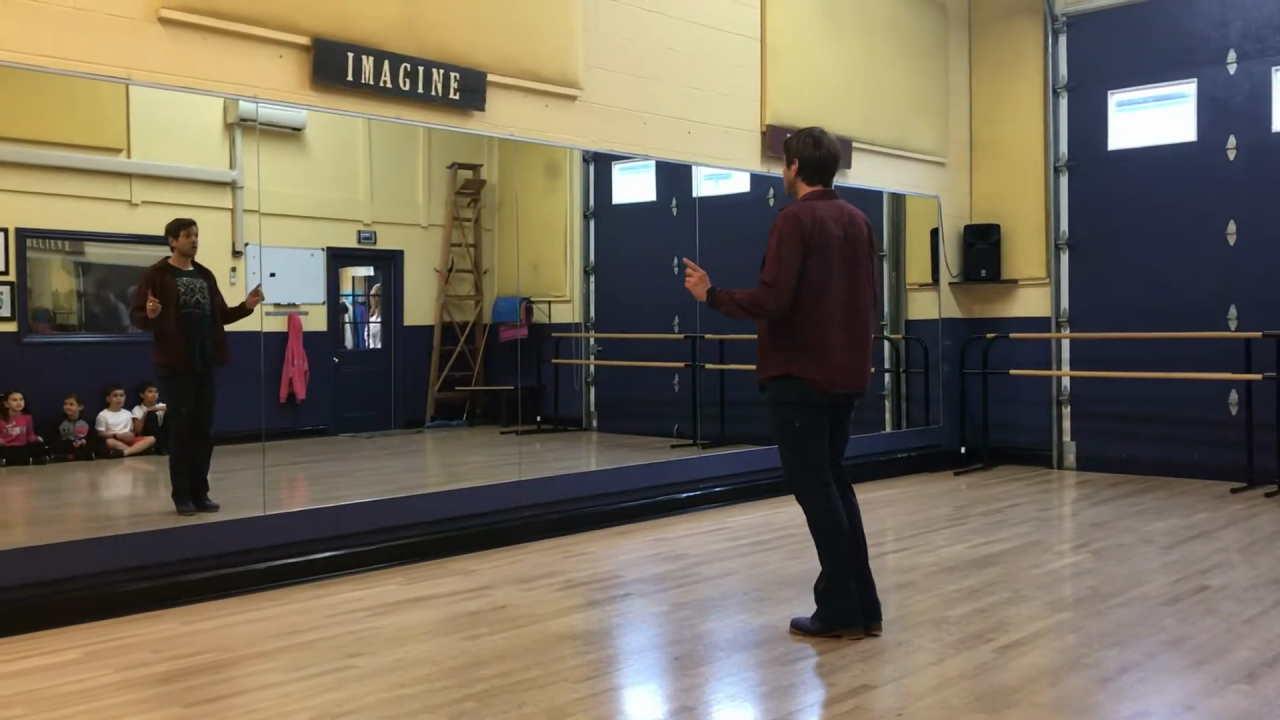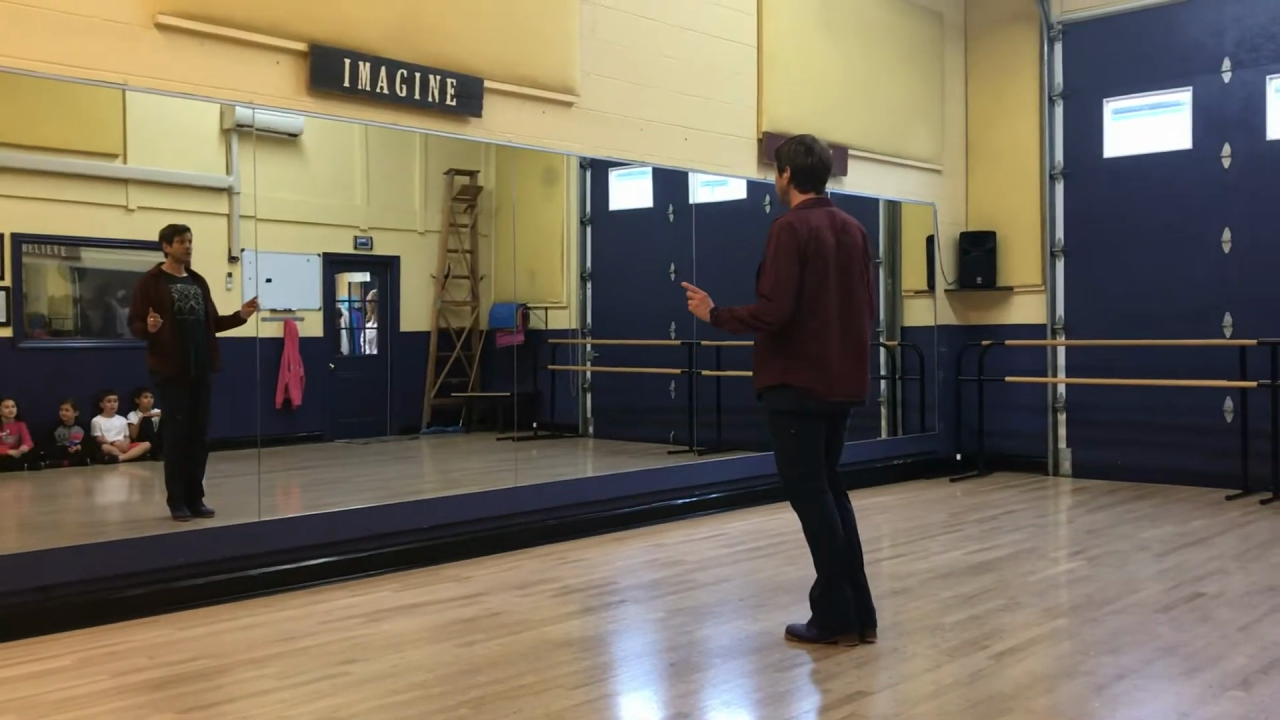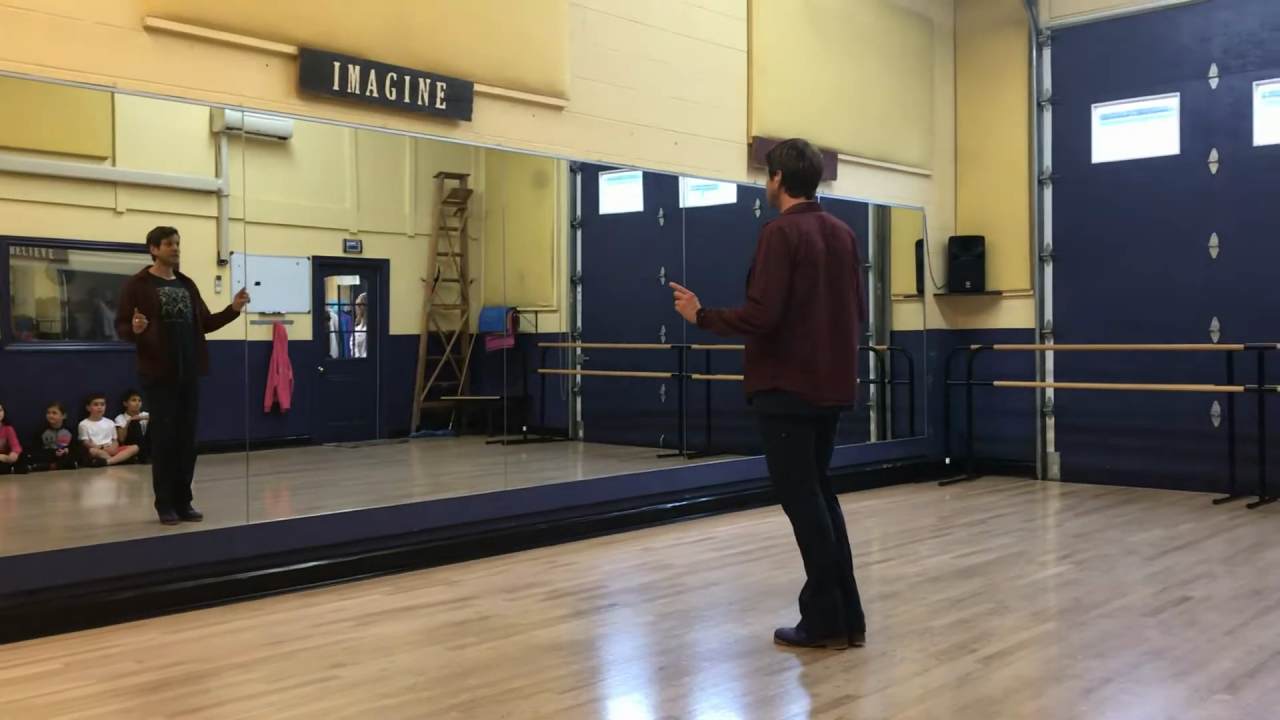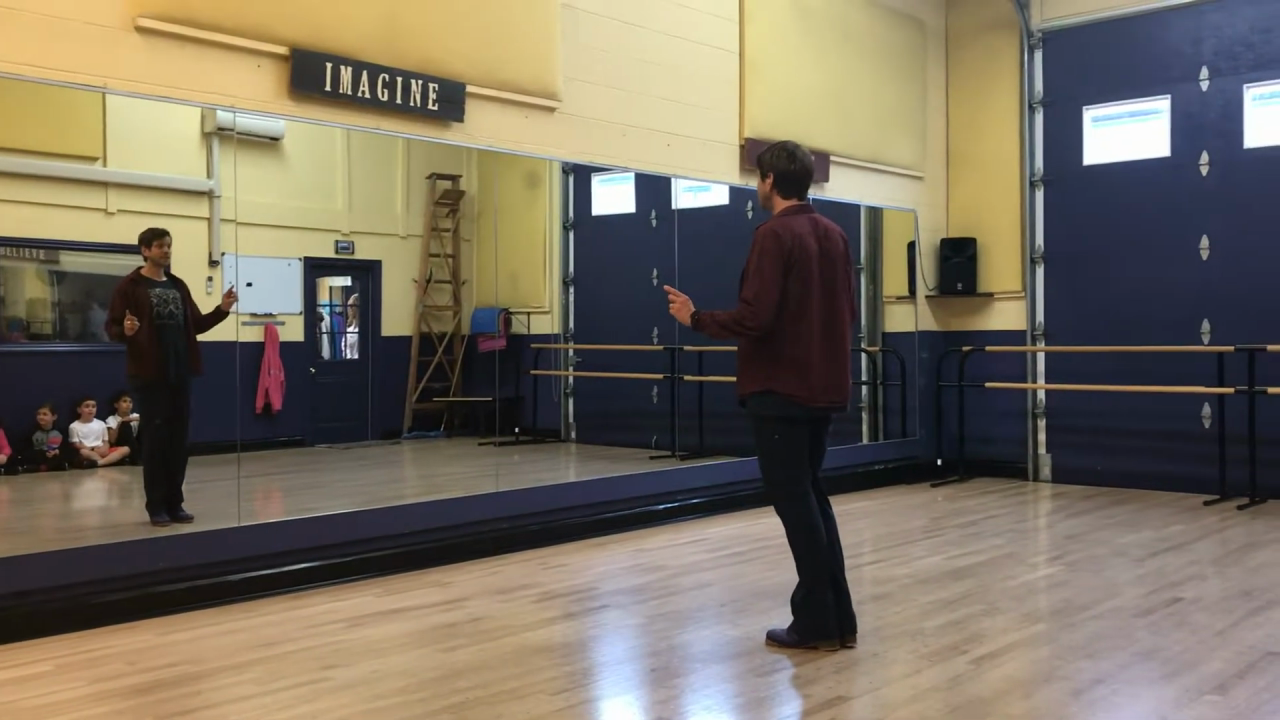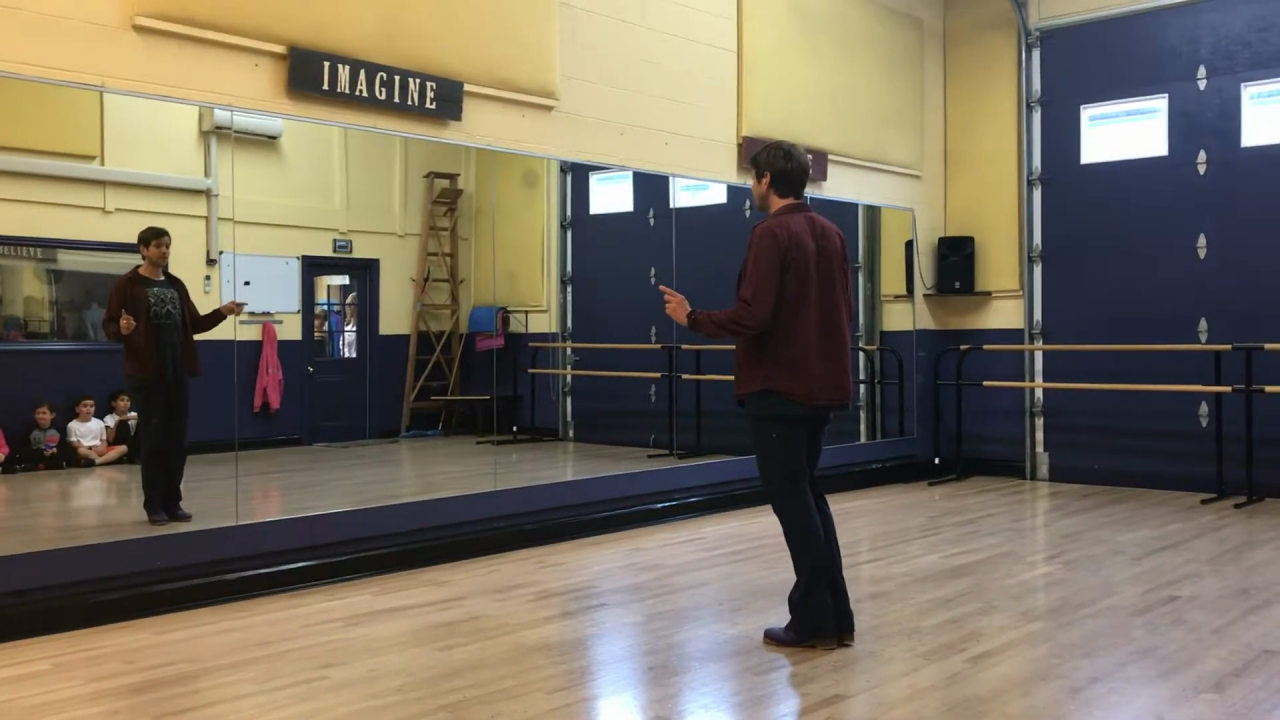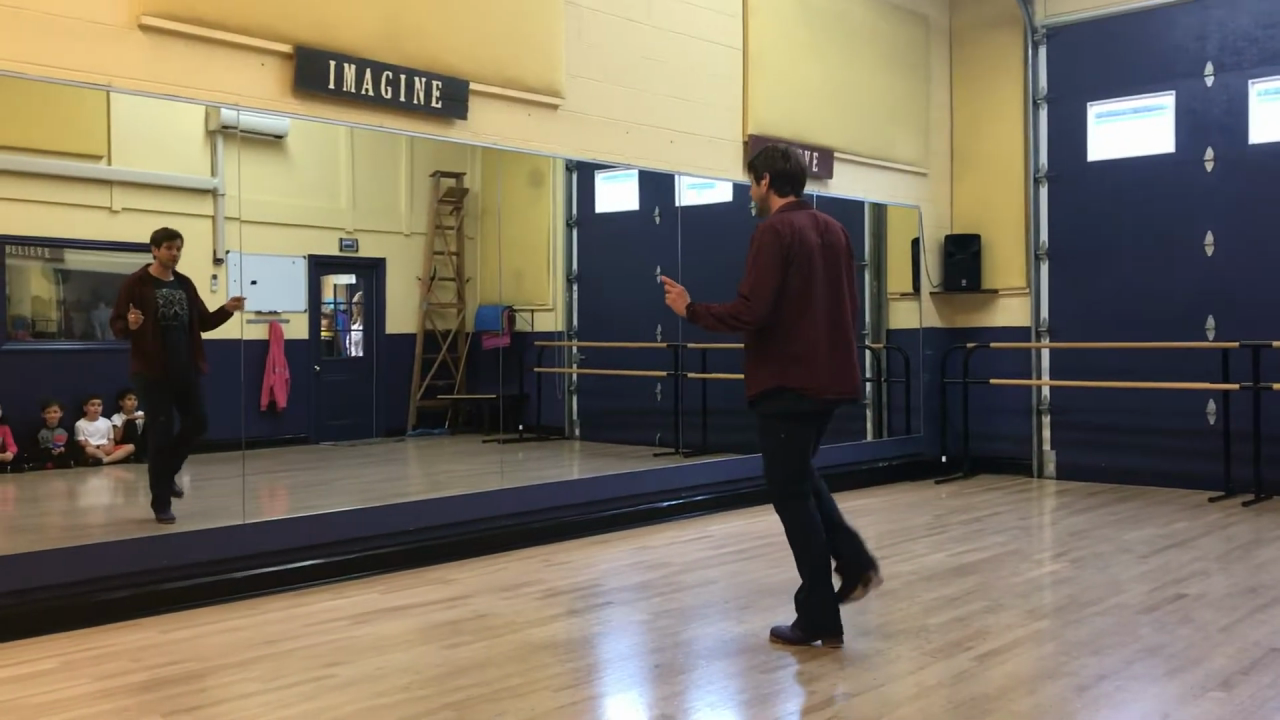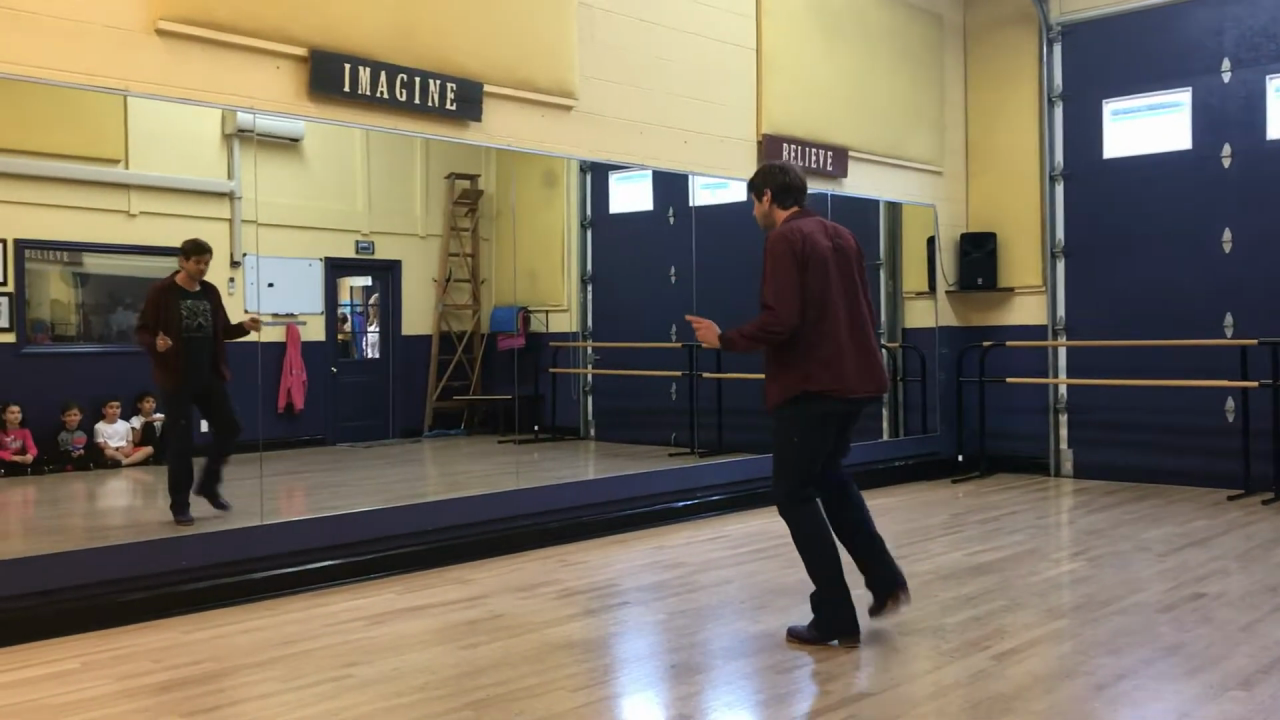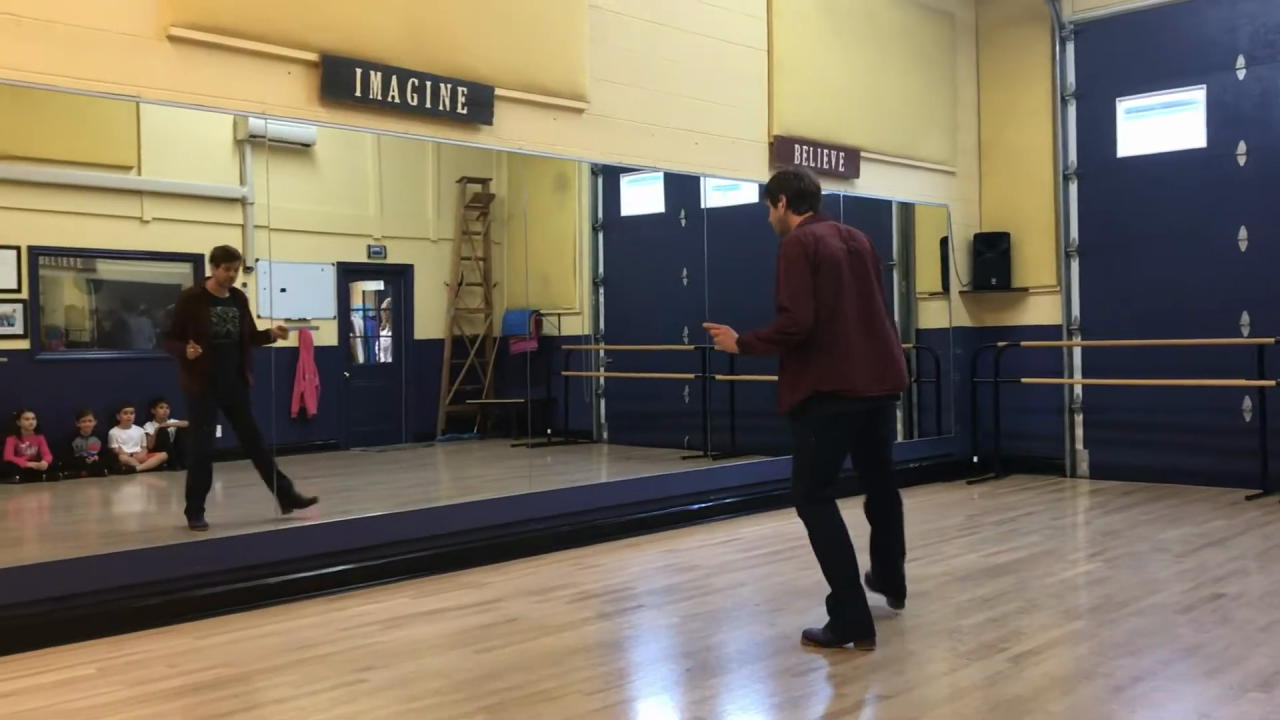
dt=0.3s
person 1, frame 1
left shoulder: (796, 219)
right shoulder: (858, 222)
left elbow: (772, 299)
left wrist: (711, 294)
left hip: (799, 375)
right hip: (845, 374)
left knee: (814, 488)
right knee: (833, 483)
left ankle: (839, 610)
right ankle: (862, 606)
person 1, frame 2
left shoulder: (791, 228)
right shoulder: (853, 229)
left elbow: (773, 311)
right elbow: (865, 308)
left wrist: (714, 315)
left hip: (796, 384)
right hip: (840, 382)
left knee: (809, 495)
right knee: (829, 489)
left ankle: (835, 617)
right ankle: (857, 613)
person 1, frame 3
left shoulder: (781, 232)
right shoulder: (842, 234)
left elbow: (761, 315)
right elbow: (855, 310)
left wrist: (701, 315)
left hip: (786, 389)
right hip: (831, 387)
left knee: (801, 499)
right knee: (819, 494)
left ankle: (824, 620)
right ankle: (846, 616)
person 1, frame 4
left shoulder: (774, 235)
right shoulder: (834, 236)
left elbow: (755, 317)
right elbow: (846, 312)
left wrist: (695, 318)
left hip: (780, 390)
right hip: (823, 387)
left knee: (793, 501)
right knee: (811, 496)
left ankle: (816, 623)
right ankle: (838, 618)
person 1, frame 5
left shoulder: (772, 234)
right shoulder: (831, 235)
left elbow: (753, 316)
right elbow: (844, 310)
left wrist: (691, 318)
left hip: (779, 388)
right hip: (823, 385)
left knee: (791, 501)
right knee: (807, 495)
left ankle: (814, 622)
right ankle: (835, 615)
person 1, frame 6
left shoulder: (774, 231)
right shoulder: (834, 230)
left elbow: (752, 311)
left wrist: (691, 310)
left hip: (788, 382)
right hip: (831, 377)
left knee: (791, 495)
right knee: (801, 480)
left ankle: (819, 619)
right ankle: (854, 562)
person 1, frame 7
left shoulder: (784, 240)
right shoulder: (842, 236)
left elbow: (779, 321)
left wrist: (723, 339)
left hip: (810, 385)
right hip: (859, 379)
left knee: (795, 496)
right knee: (829, 477)
left ankle: (835, 618)
right ankle: (884, 580)
person 1, frame 8
left shoulder: (798, 245)
right shoulder: (857, 240)
left elbow: (795, 323)
left wrist: (742, 343)
left hip: (828, 387)
right hip: (880, 380)
left knee: (814, 496)
right knee: (879, 482)
left ankle: (851, 619)
right ankle: (890, 583)
person 2, frame 1
left shoulder: (205, 275)
right shoulder: (157, 275)
left elbow: (220, 315)
right elbow: (137, 317)
left wrist: (247, 306)
right wrist: (150, 315)
left hip: (206, 363)
right hip: (175, 364)
left knee: (203, 429)
right knee: (181, 428)
left ankle: (200, 492)
right ankle: (182, 495)
person 2, frame 2
left shoulder: (198, 282)
right shoulder: (151, 282)
left elbow: (212, 323)
right elbow: (134, 324)
left wrist: (240, 316)
right wrist: (148, 328)
left hip: (201, 369)
right hip: (170, 371)
left knee: (198, 435)
right knee: (176, 434)
left ankle: (195, 498)
right ankle: (177, 501)
person 2, frame 3
left shoulder: (186, 284)
right shoulder: (139, 285)
left elbow: (205, 323)
right elbow: (121, 326)
left wrist: (233, 309)
right wrist: (134, 329)
left hip: (189, 372)
right hip: (158, 374)
left knee: (187, 438)
right knee: (164, 438)
left ankle: (183, 501)
right ankle: (165, 505)
person 2, frame 4
left shoulder: (178, 285)
right shoulder: (130, 286)
left elbow: (196, 324)
right elbow: (112, 327)
left wrist: (222, 309)
right wrist: (125, 331)
left hip: (180, 373)
right hip: (150, 375)
left knee: (179, 440)
right knee: (156, 439)
left ankle: (174, 503)
right ankle: (156, 506)
person 2, frame 5
left shoulder: (176, 285)
right shoulder: (128, 285)
left elbow: (194, 324)
right elbow: (109, 326)
left wrist: (222, 313)
right wrist: (122, 330)
left hip: (178, 373)
right hip: (147, 374)
left knee: (177, 439)
right knee: (154, 438)
left ankle: (172, 502)
right ankle: (154, 505)
person 2, frame 6
left shoulder: (185, 284)
right shoulder: (137, 284)
left elbow: (202, 322)
right elbow: (116, 324)
left wrist: (227, 309)
right wrist: (129, 325)
left hip: (186, 369)
right hip: (153, 371)
left knee: (198, 422)
right knee: (161, 434)
left ankle: (167, 473)
right ankle: (161, 503)
person 2, frame 7
left shoulder: (211, 293)
right shoulder: (161, 293)
left elbow: (222, 331)
right elbow: (142, 331)
left wrist: (243, 327)
right wrist: (156, 345)
left hip: (210, 375)
right hip: (176, 378)
left knee: (230, 427)
right knee: (181, 441)
left ankle: (208, 484)
right ankle: (180, 506)
person 2, frame 8
left shoulder: (239, 299)
right shoulder: (191, 299)
left elbow: (249, 337)
right elbow: (171, 339)
left wrist: (271, 334)
right wrist: (186, 352)
left hip: (235, 382)
right hip: (202, 385)
left knee: (254, 440)
right knee: (202, 447)
left ankle: (286, 497)
right ankle: (195, 511)
